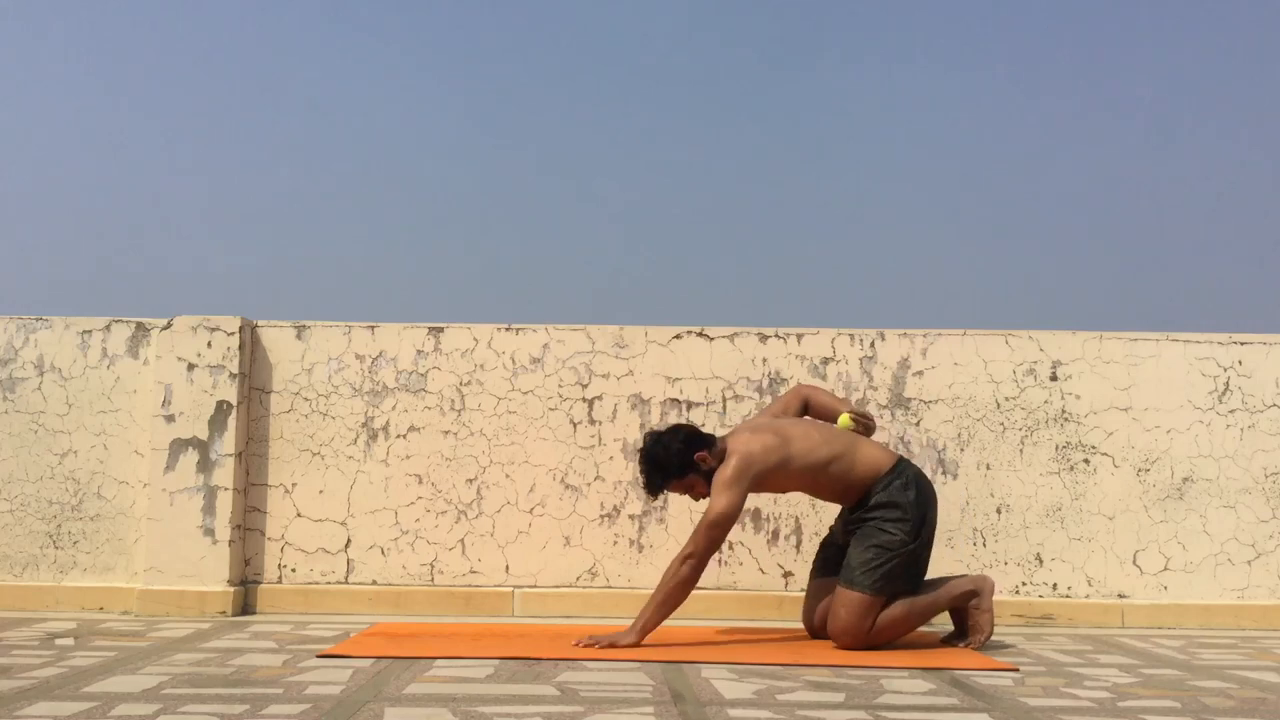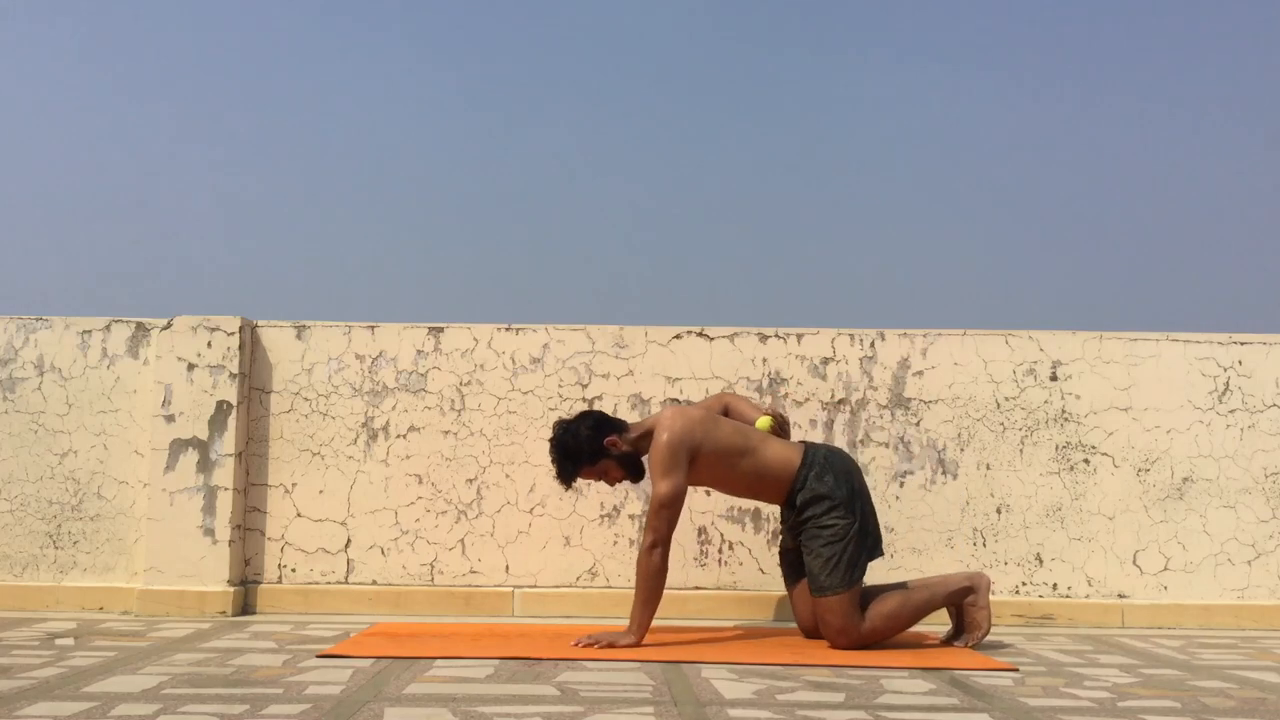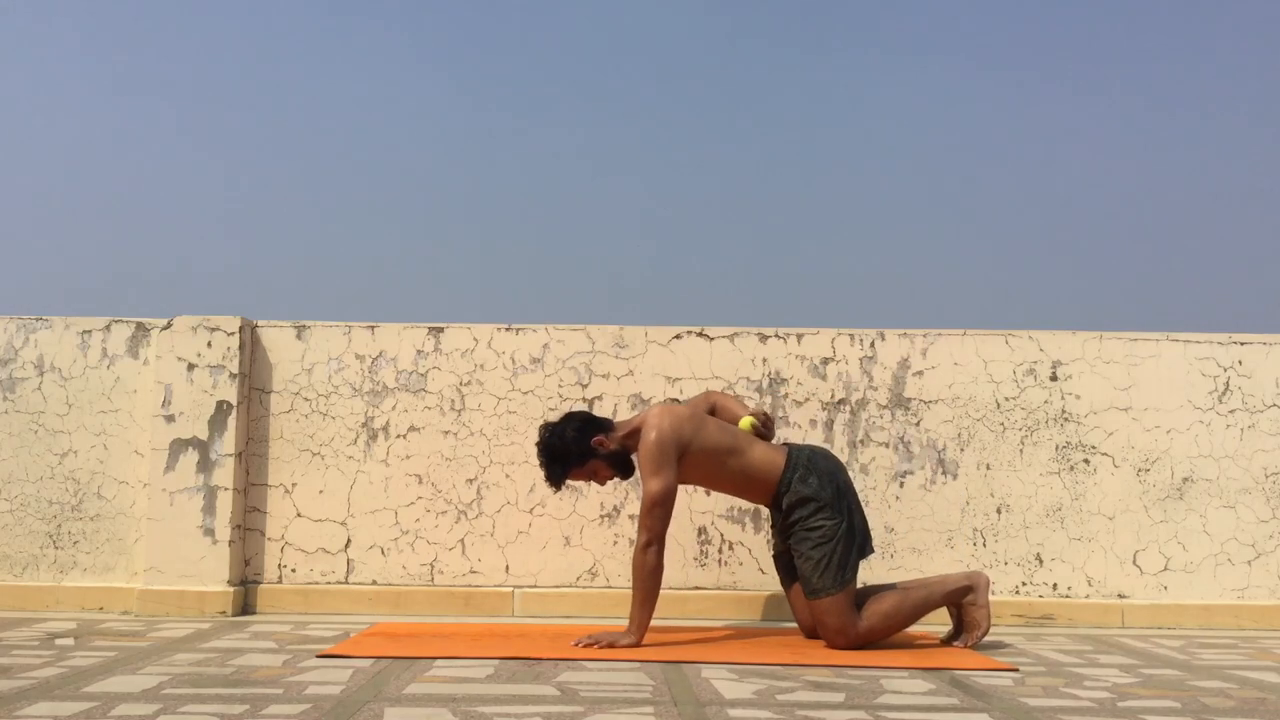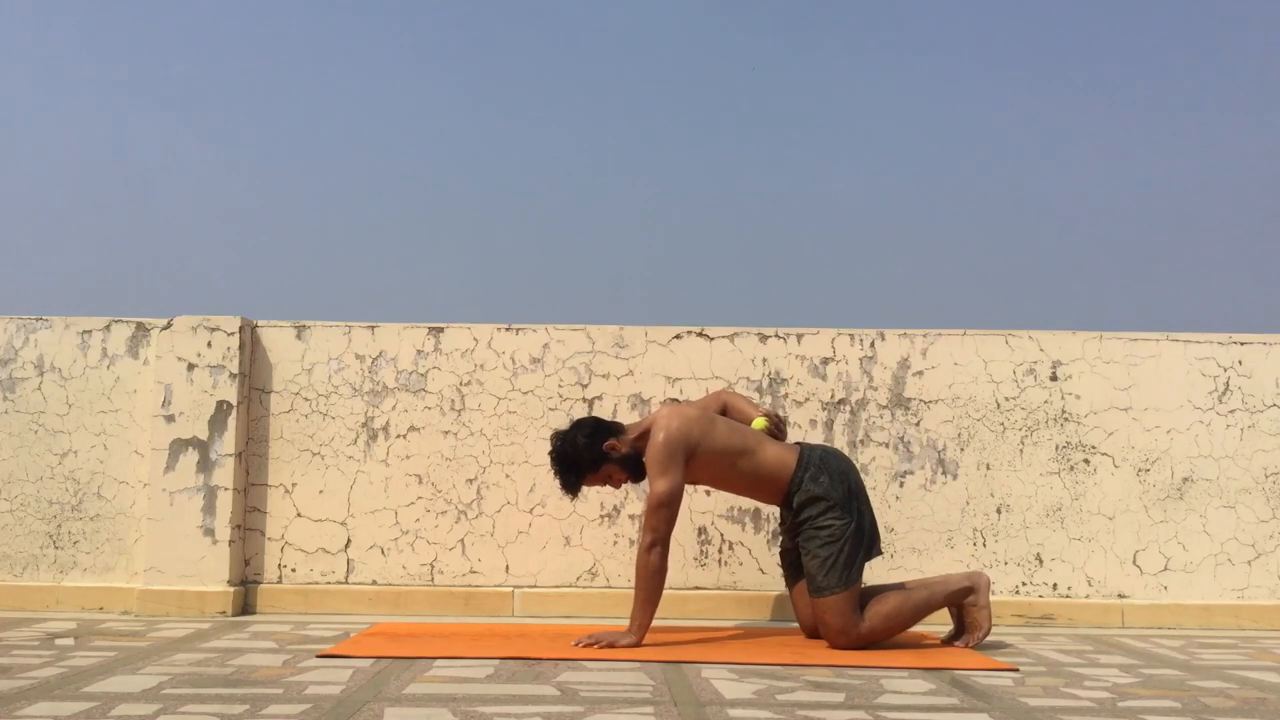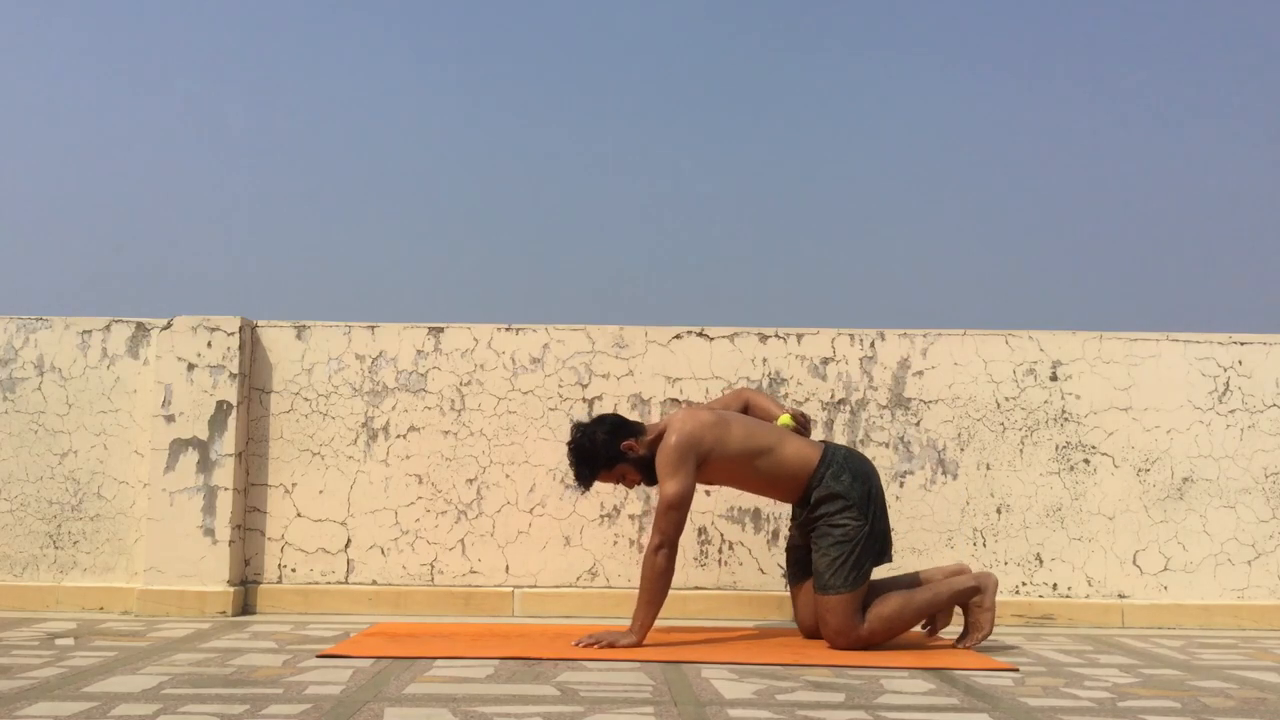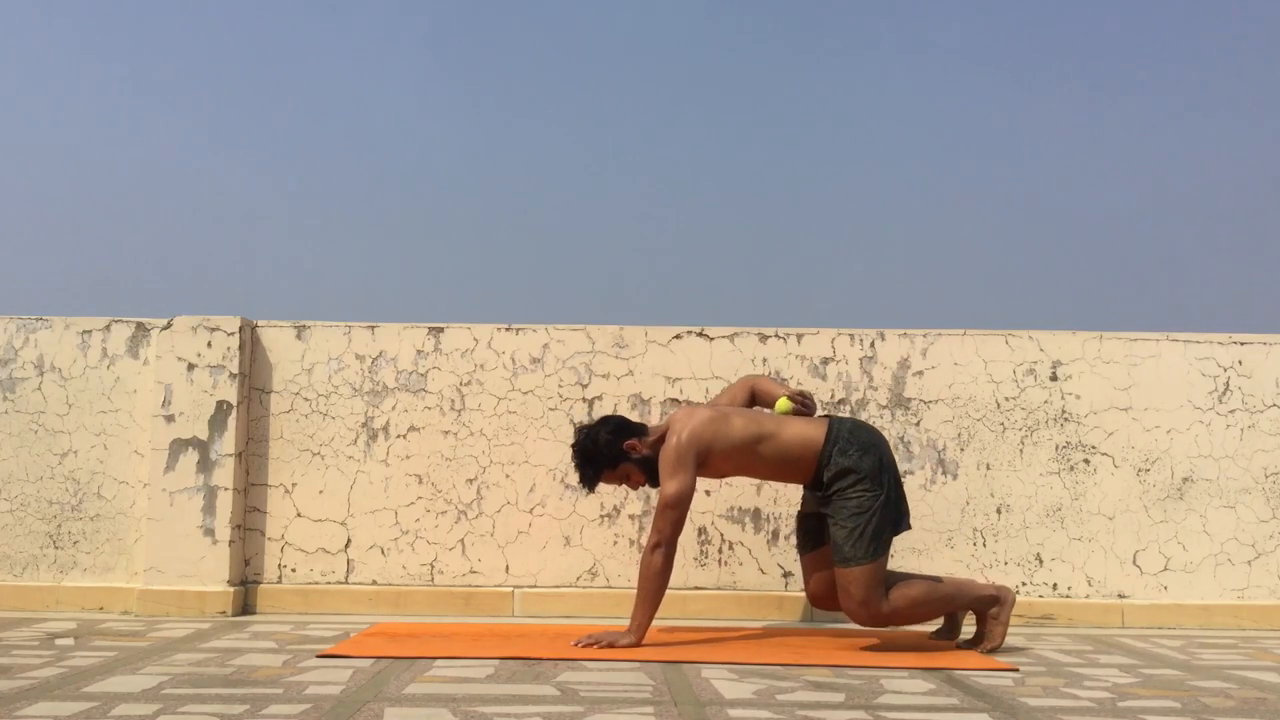
dt=0.5s
person 1, frame 1
left shoulder: (738, 463)
right shoulder: (749, 435)
left elbow: (693, 559)
right elbow: (801, 393)
left wrist: (636, 632)
right wrist: (846, 413)
left hip: (899, 498)
right hip: (864, 500)
left knee: (849, 633)
right knee: (817, 625)
left ankle: (965, 590)
right ankle: (946, 593)
person 1, frame 2
left shoulder: (667, 440)
right shoulder: (669, 427)
left elbow: (655, 544)
right elbow: (724, 401)
left wrist: (634, 632)
right wrist: (765, 419)
left hip: (826, 487)
right hip: (804, 494)
left knee: (845, 633)
right knee: (812, 624)
left ankle: (963, 586)
right ankle: (947, 592)
person 1, frame 3
left shoulder: (654, 437)
right shoulder: (659, 426)
left elbow: (650, 543)
right elbow: (711, 398)
left wrist: (633, 633)
right wrist: (749, 418)
left hip: (810, 487)
right hip: (795, 494)
left knee: (845, 633)
right knee: (815, 624)
left ankle: (963, 586)
right ankle: (947, 592)
person 1, frame 4
left shoulder: (663, 440)
right shoulder: (669, 425)
left elbow: (654, 543)
right elbow: (722, 398)
left wrist: (634, 632)
right wrist: (760, 418)
left hip: (823, 486)
right hip: (804, 495)
left knee: (846, 634)
right knee: (815, 624)
left ankle: (964, 587)
right ankle: (944, 590)
person 1, frame 5
left shoulder: (674, 444)
right shoulder: (685, 426)
left elbow: (663, 545)
right elbow: (744, 396)
left wrist: (635, 633)
right wrist: (782, 417)
left hip: (841, 486)
right hip: (818, 493)
left knee: (846, 634)
right knee: (814, 624)
left ankle: (970, 587)
right ankle: (942, 579)
person 1, frame 6
left shoulder: (677, 444)
right shoulder: (694, 424)
left elbow: (660, 545)
right elbow: (749, 383)
left wrist: (633, 633)
right wrist: (787, 397)
left hip: (853, 460)
right hip: (829, 469)
left knee: (868, 608)
right knee: (824, 594)
left ankle: (988, 597)
right ankle: (951, 592)
